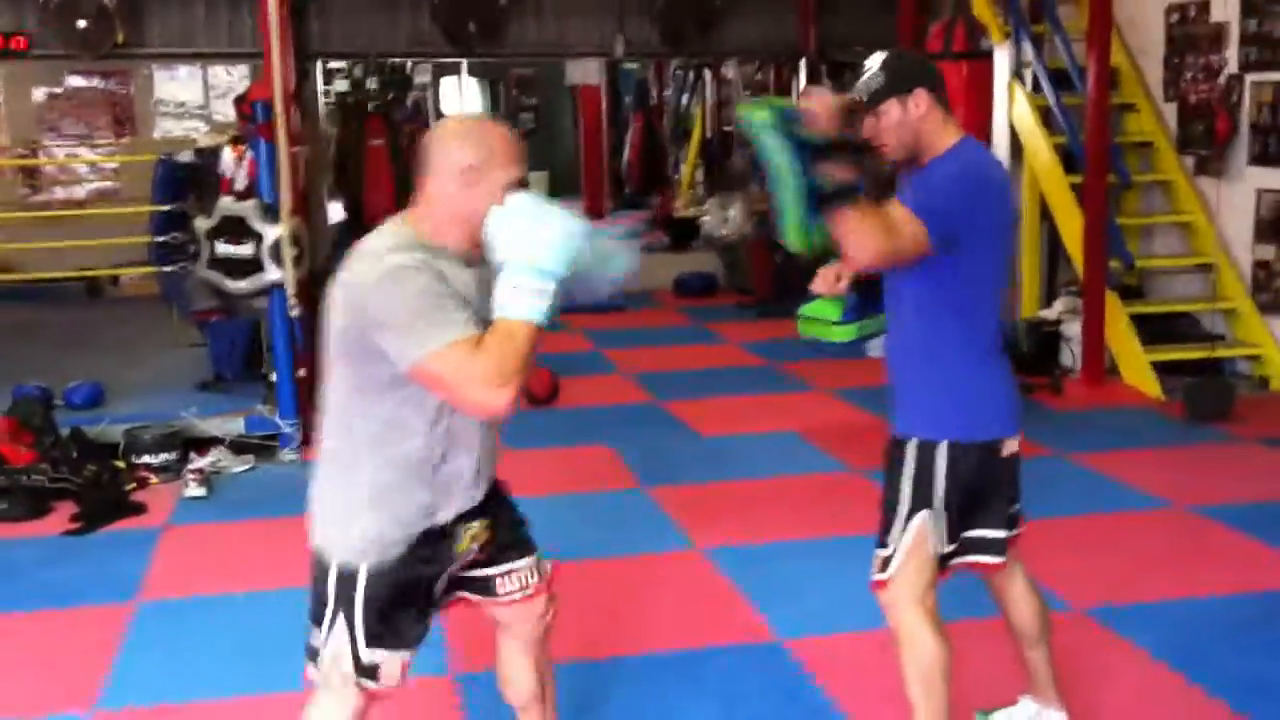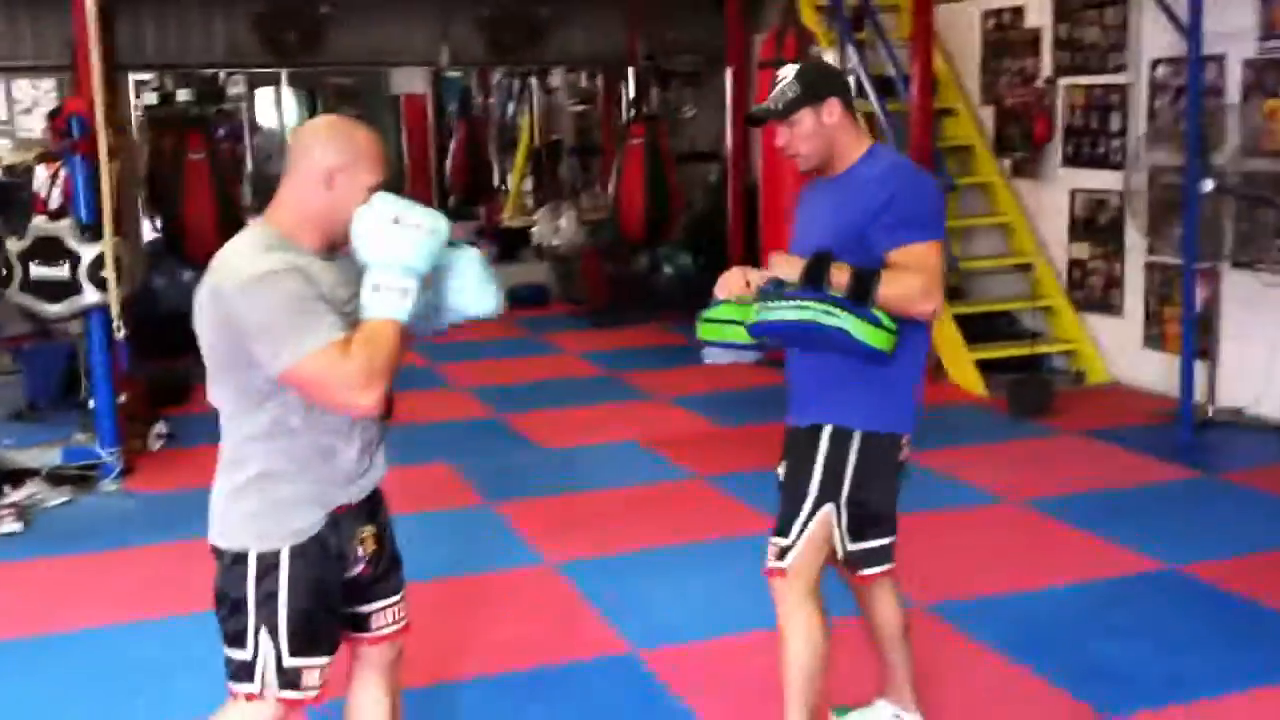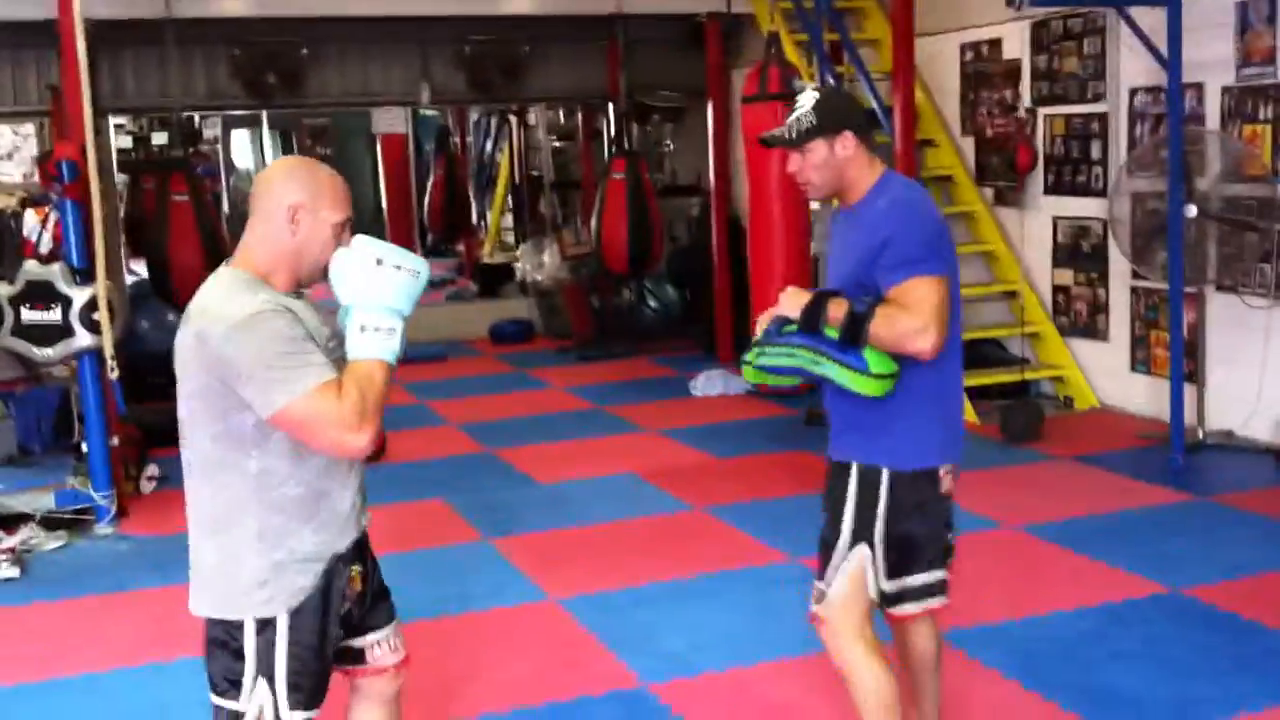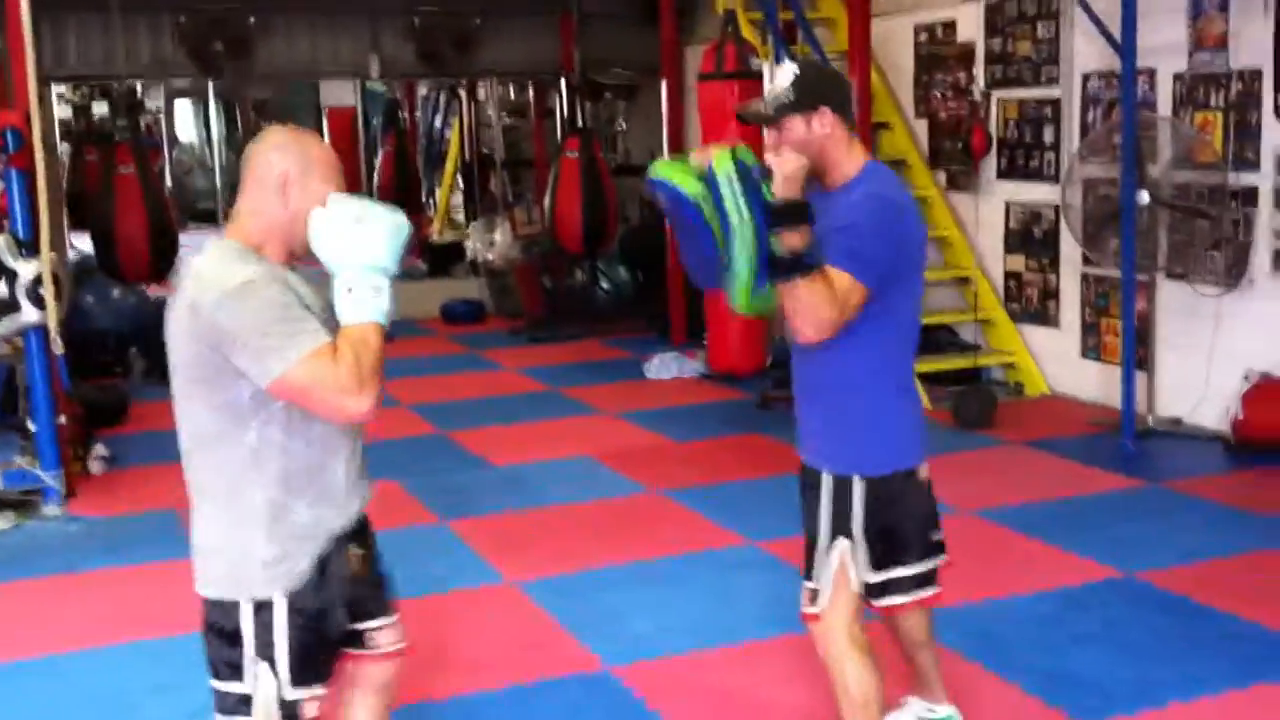
dt=0.4s
person 1, frame 1
left shoulder: (959, 178)
right shoulder: (952, 173)
left elbow: (868, 245)
right elbow: (922, 268)
right wrist: (850, 278)
left hip: (949, 419)
right hip: (982, 410)
left knee: (904, 589)
right knee: (997, 563)
person 1, frame 2
left shoulder: (897, 184)
right shoulder: (817, 191)
left elbow: (923, 295)
left wrist: (821, 272)
right wrist: (756, 281)
left hip: (858, 415)
right hip: (821, 409)
left knee: (791, 574)
right knee: (867, 566)
person 1, frame 3
left shoulder: (902, 215)
right shoulder: (856, 214)
left elbow: (920, 333)
left wrist: (823, 310)
right wrist: (802, 315)
left hip: (890, 451)
right hip: (907, 445)
left knee: (842, 621)
right knee: (907, 604)
person 1, frame 4
left shoulder: (875, 207)
right shoulder: (832, 189)
left elbow: (809, 320)
left wrist: (787, 213)
left hip: (860, 447)
right hip: (879, 438)
left knee: (832, 616)
right knee: (895, 590)
person 2, frame 1
left shoulder: (459, 246)
right shoulder: (386, 272)
right elbow: (491, 388)
right wrist: (533, 277)
left hip: (462, 494)
right hip: (386, 520)
left knee: (528, 613)
person 2, frame 2
left shoulder: (316, 255)
right shoulder: (259, 277)
left elbow: (350, 355)
right elbow: (361, 390)
left wrist: (398, 280)
right wrist: (396, 280)
left hip: (347, 507)
right hip: (281, 530)
left knee: (379, 651)
person 2, frame 3
left shoulder: (270, 301)
right shoulder: (246, 319)
left elbow: (333, 406)
right elbow: (351, 430)
left wrist: (364, 312)
right wrist: (379, 319)
left hip: (330, 553)
right hip: (270, 581)
person 2, frame 4
left shoulder: (265, 274)
right shoulder: (235, 290)
left elbow: (327, 375)
right elbow: (350, 396)
left wrist: (357, 277)
right wrist: (365, 279)
left hip: (329, 531)
right hip: (272, 558)
left knee: (379, 664)
